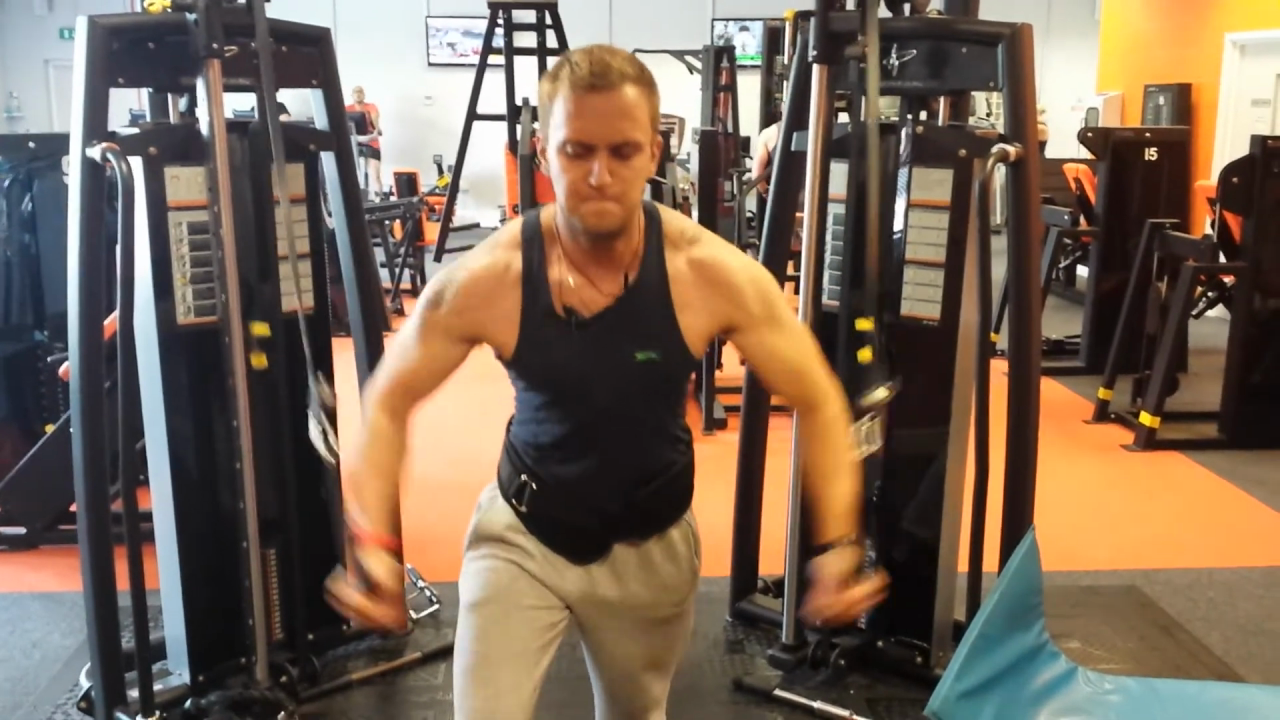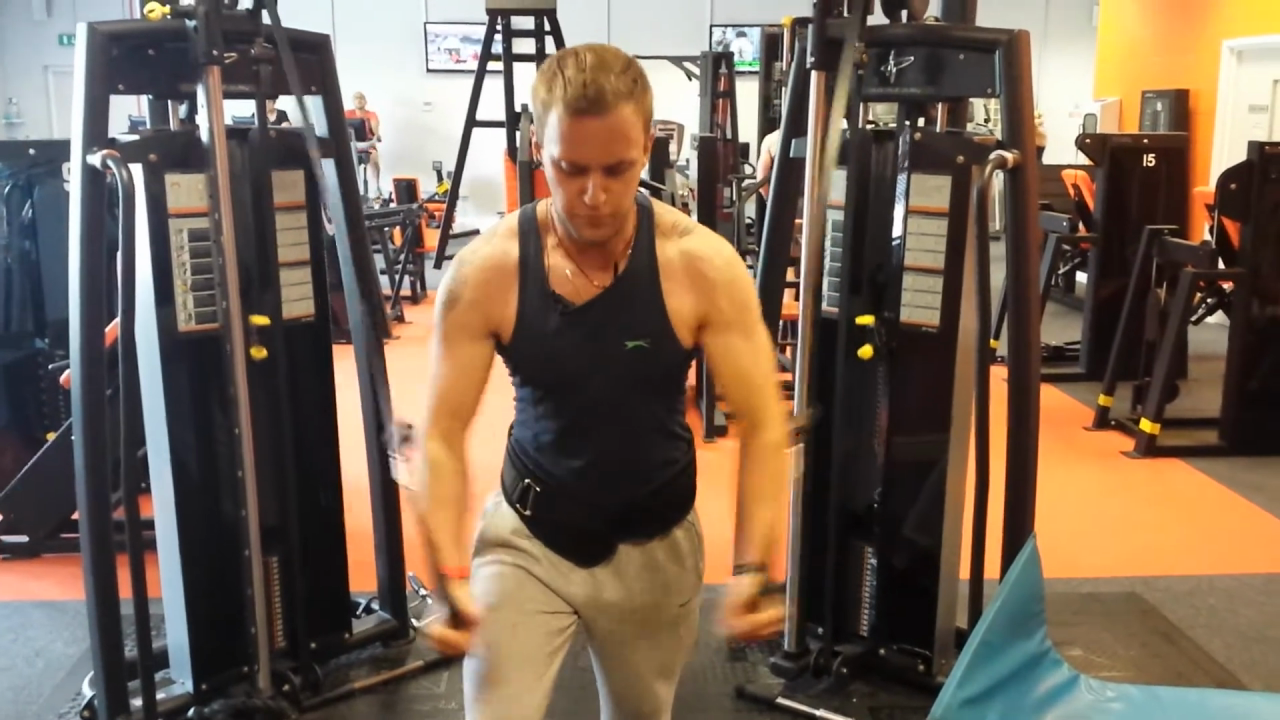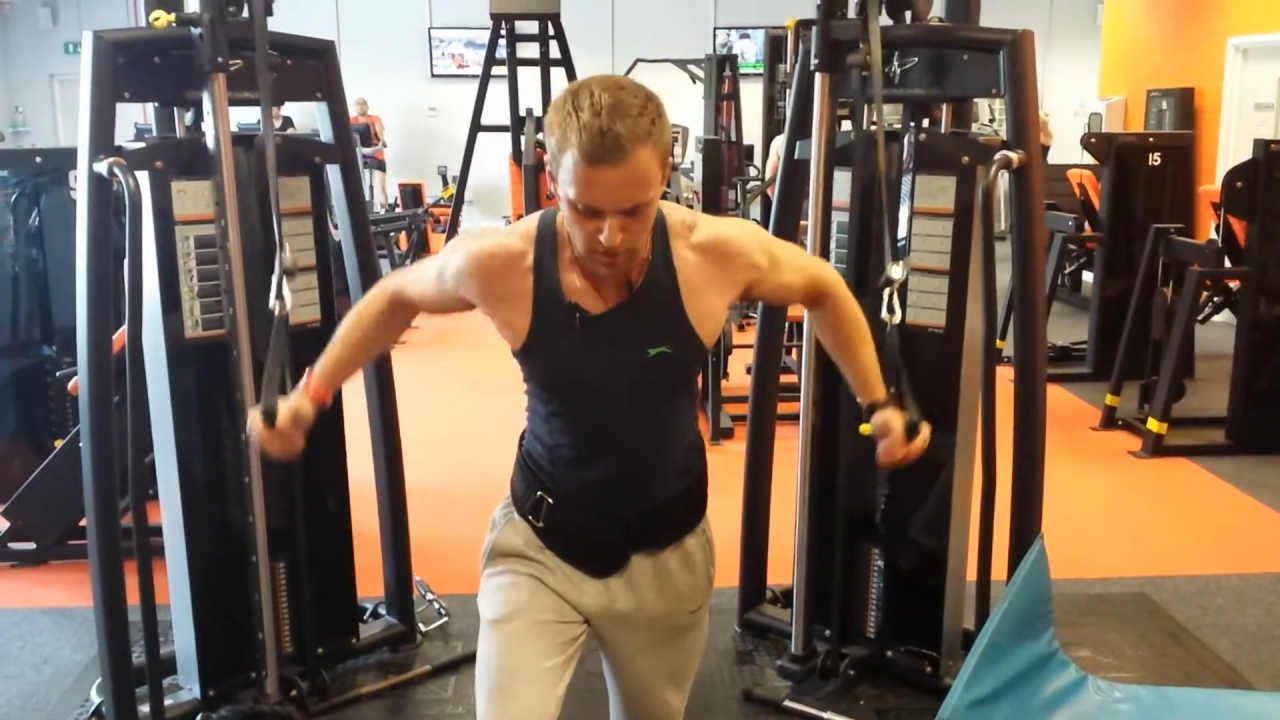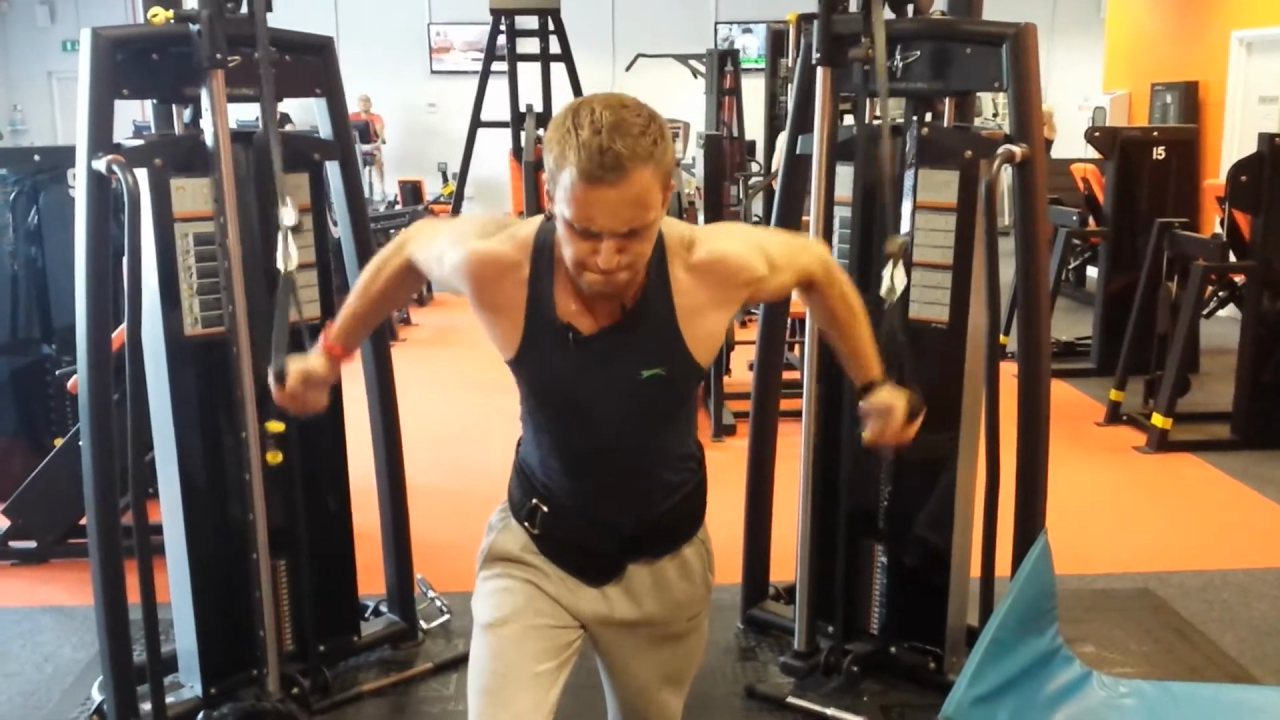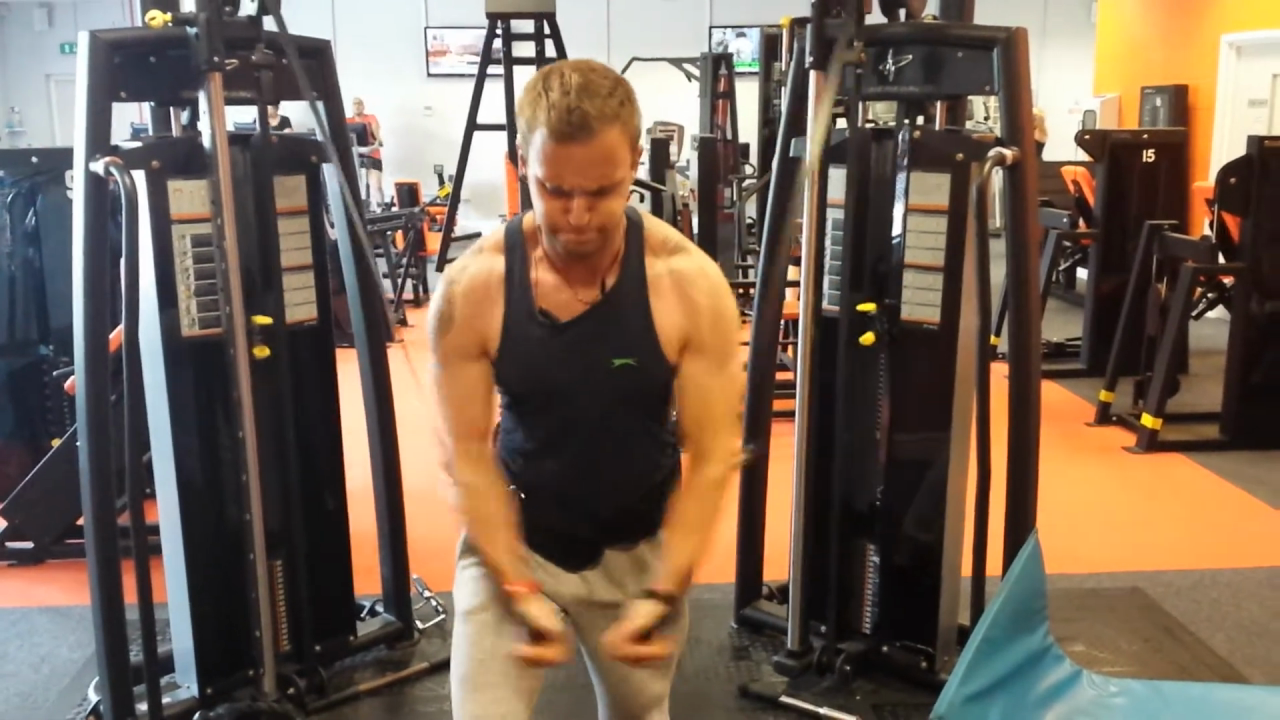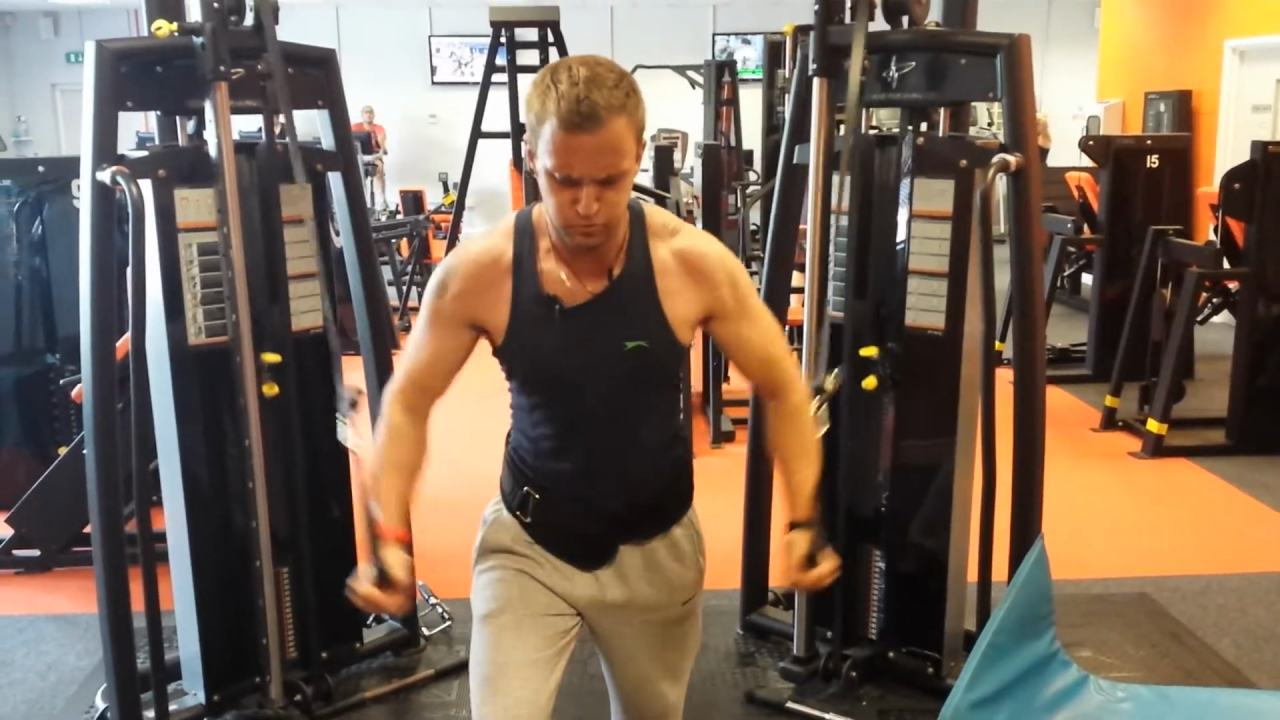
dt=0.4s
person 1, frame 1
left shoulder: (712, 271)
right shoulder: (487, 278)
left elbow: (816, 399)
right elbow: (387, 403)
left wrist: (838, 545)
right wrist: (375, 548)
left hip: (652, 540)
right hip: (523, 531)
person 1, frame 2
left shoulder: (703, 265)
right shoulder: (485, 271)
left elbow: (762, 426)
right elbow: (441, 436)
left wrist: (753, 569)
right wrist: (452, 578)
left hip: (655, 541)
right hip: (527, 533)
person 1, frame 3
left shoulder: (718, 251)
right shoulder: (501, 263)
left elbow: (823, 289)
right elbow: (396, 296)
left wrist: (877, 403)
right wrist: (312, 394)
left hip: (666, 551)
right hip: (538, 544)
person 1, frame 4
left shoulder: (718, 264)
right shoulder: (495, 262)
left elbow: (817, 266)
right elbow: (413, 247)
left wrist: (873, 386)
right wrist: (329, 352)
left hip: (665, 558)
right hip: (534, 551)
person 1, frame 5
left shoulder: (691, 283)
right shoulder: (472, 287)
left elbow: (711, 457)
right elbow: (470, 456)
left wrist: (662, 595)
right wrist: (519, 594)
left hip: (644, 544)
right hip: (513, 538)
person 1, frame 6
left shoulder: (695, 263)
right shoulder: (477, 272)
left elbow: (784, 388)
right elbow: (407, 404)
left wrist: (803, 520)
right wrist: (389, 538)
left hip: (656, 544)
right hip: (528, 542)
